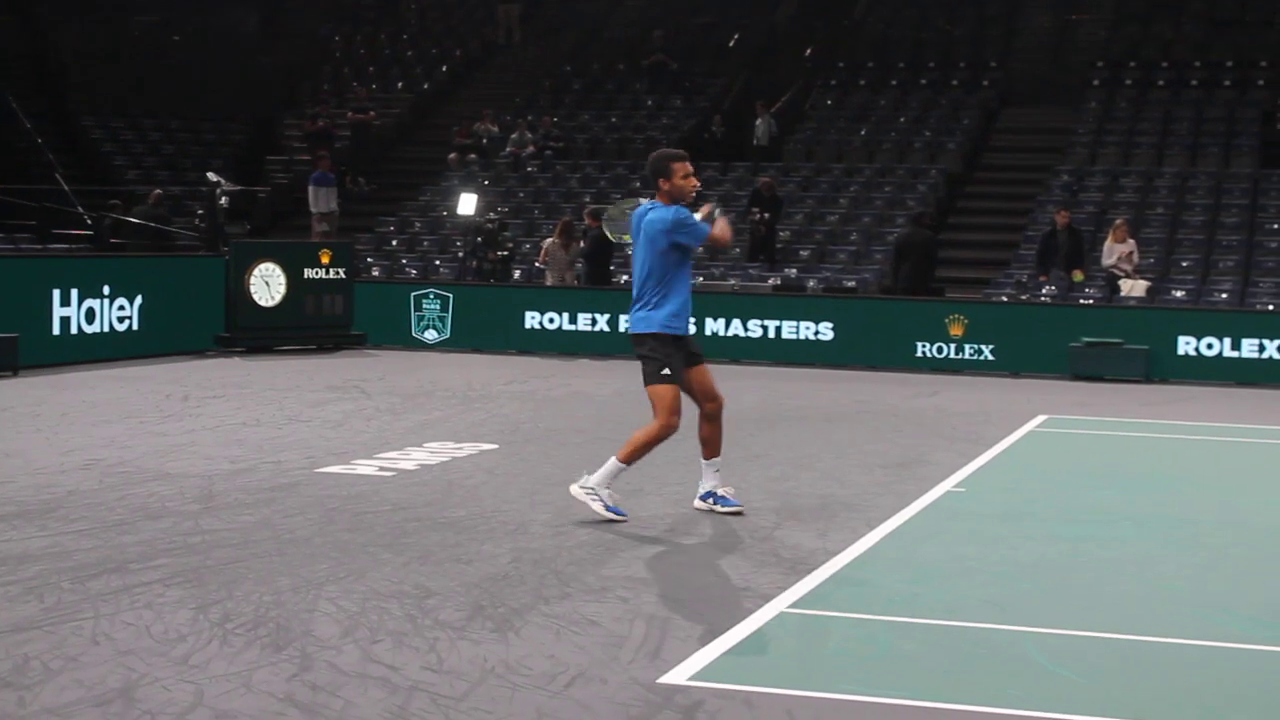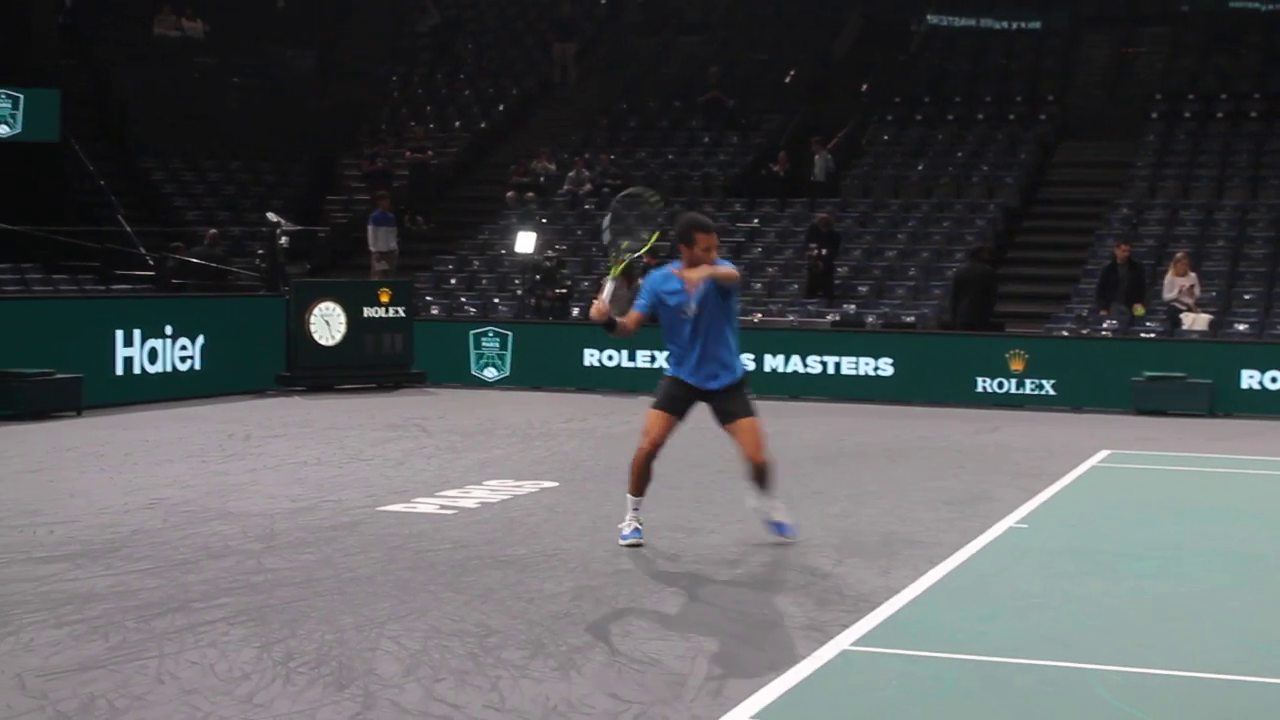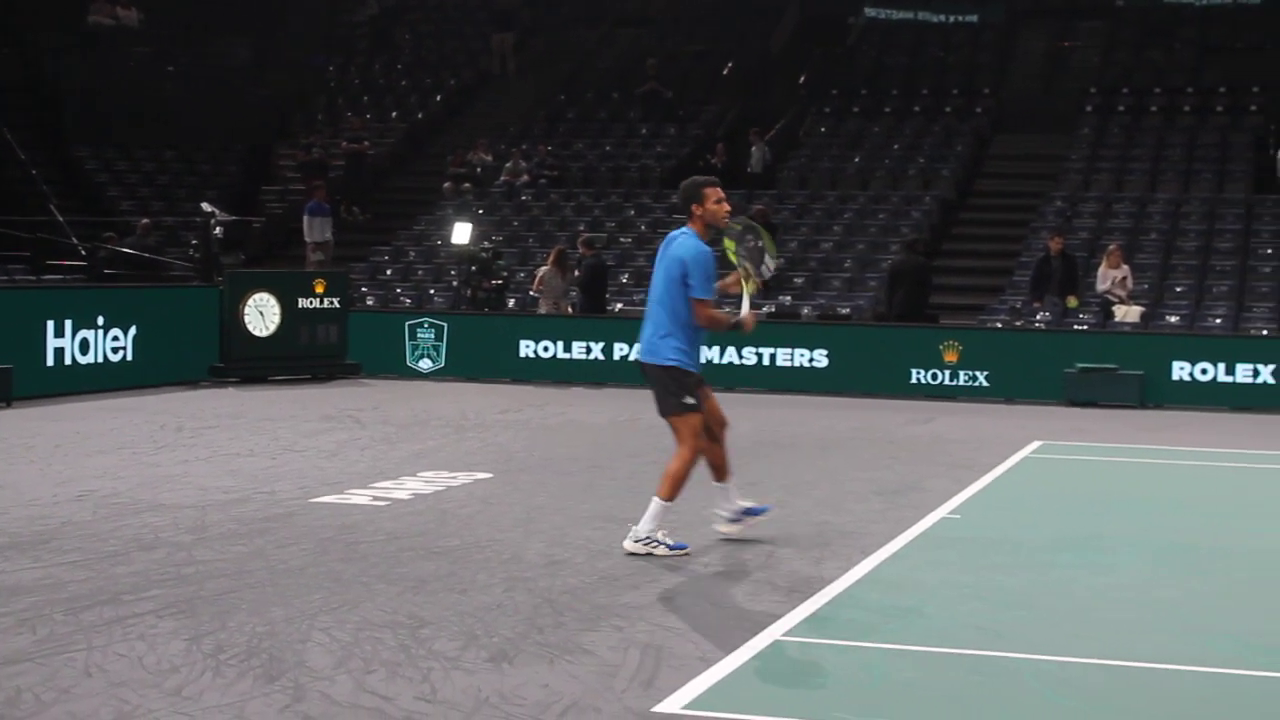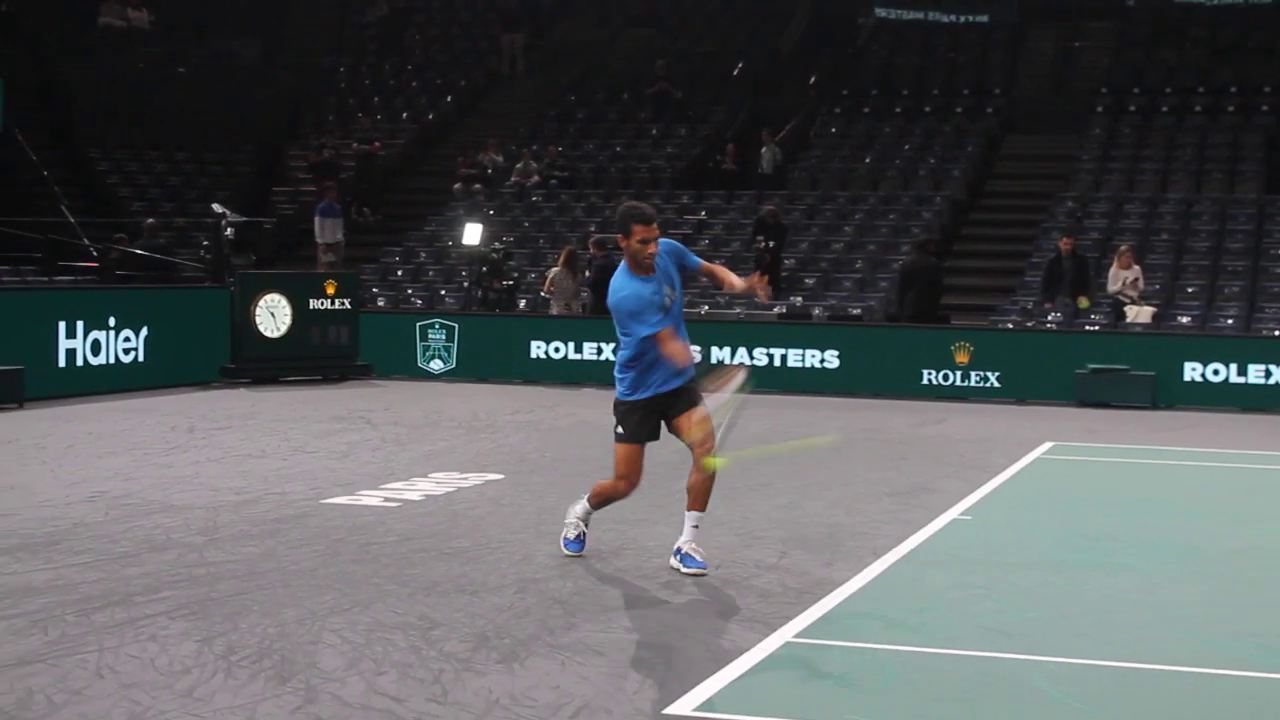
dt=1s
person 1, frame 1
left shoulder: (646, 212)
right shoulder: (674, 218)
right elbow: (723, 238)
left wrist: (699, 220)
right wrist: (717, 222)
left hip: (669, 328)
right hip: (658, 330)
left knee: (712, 403)
right knee: (666, 422)
left ankle: (710, 490)
right ankle: (593, 486)
person 1, frame 2
left shoulder: (719, 269)
right shoulder: (657, 282)
left elbow: (731, 275)
right elbow: (630, 325)
left wrist: (706, 273)
right wrist: (605, 316)
left hip: (725, 377)
right hip: (681, 376)
left knee: (756, 459)
right knee: (647, 448)
left ankle: (768, 505)
right ankle: (632, 518)
person 1, frame 3
left shoulder: (676, 240)
right shoulder: (697, 253)
right elbow: (704, 316)
left wrist: (724, 286)
right wrist: (737, 322)
left hip: (676, 356)
right hip: (668, 359)
left knee: (715, 426)
right knee: (691, 448)
left ankle: (731, 508)
right ankle: (644, 533)
person 1, frame 4
left shoulder: (666, 252)
right shoulder: (626, 295)
left elbow: (710, 269)
right elbow: (671, 348)
left wrist: (735, 281)
left hip: (677, 382)
right hip: (637, 391)
left knee: (705, 449)
right knee: (624, 482)
left ankle: (686, 545)
right ankle: (579, 514)
